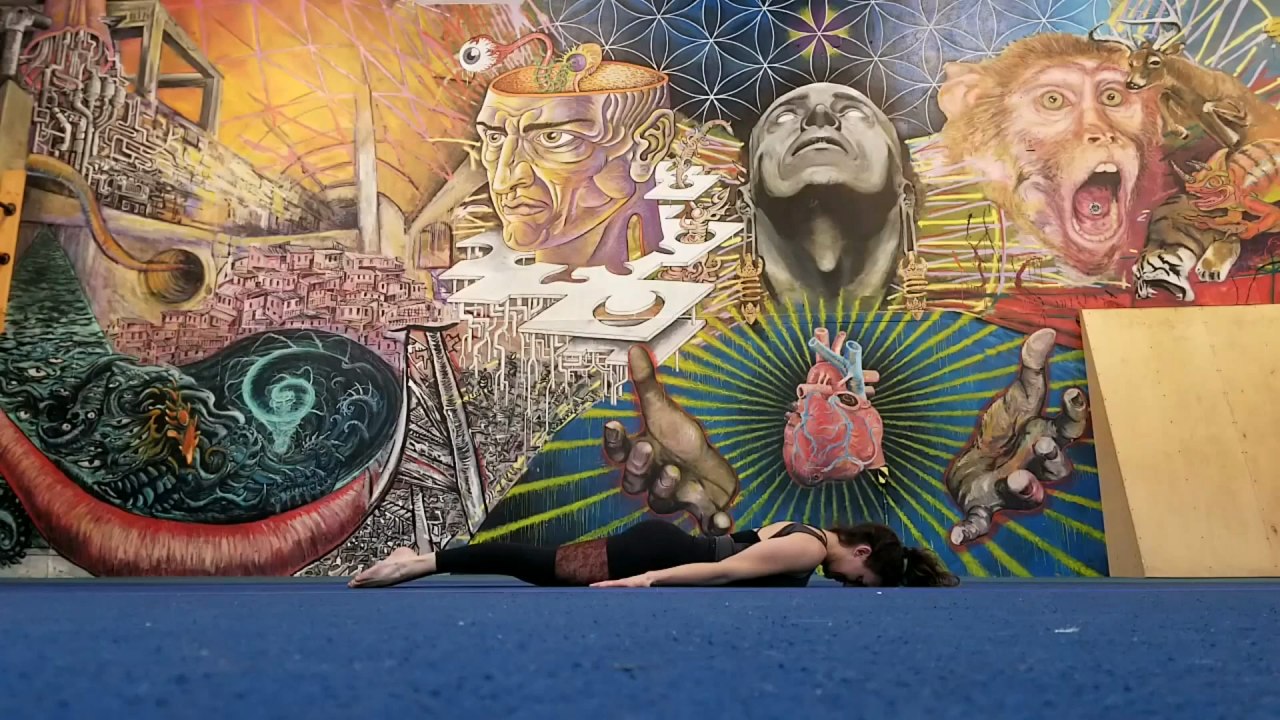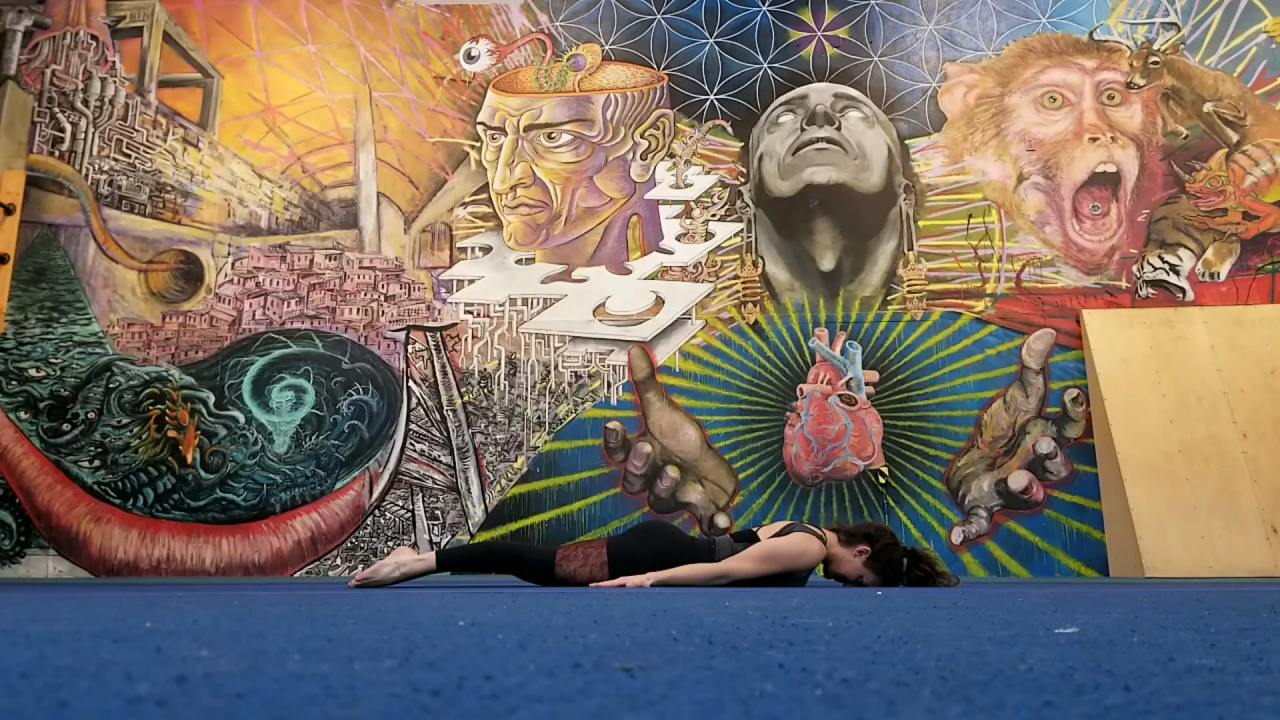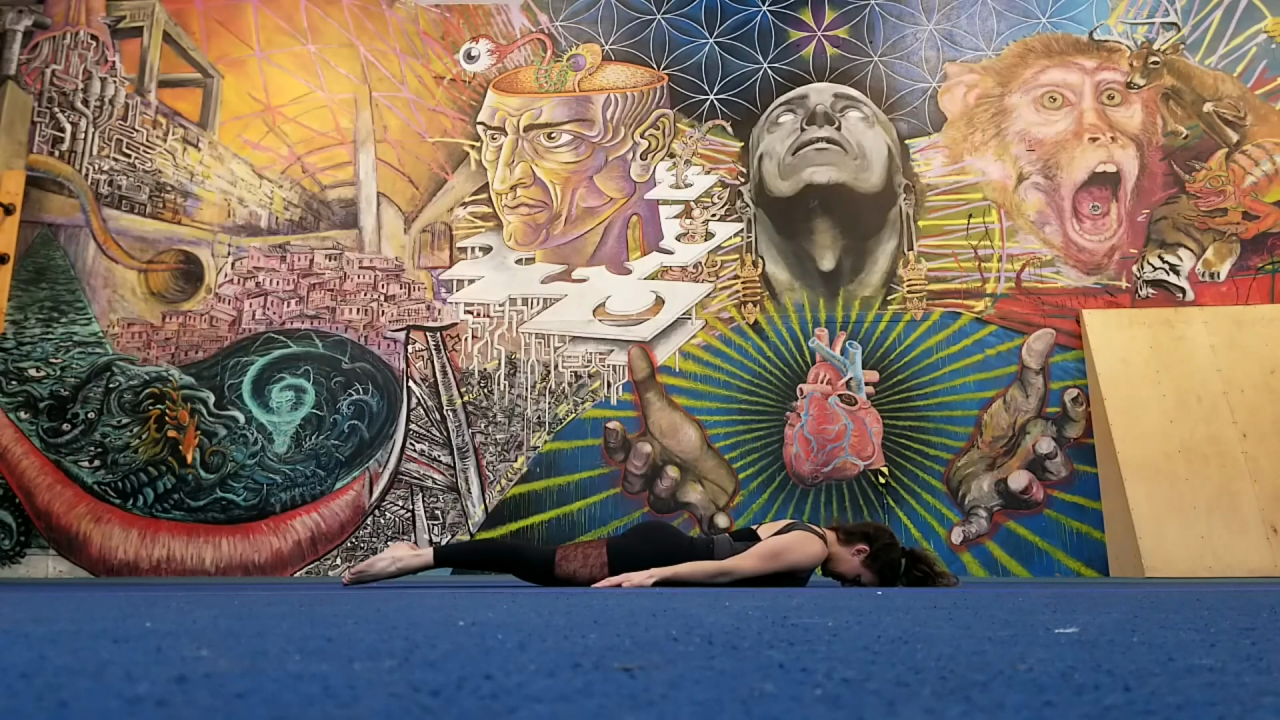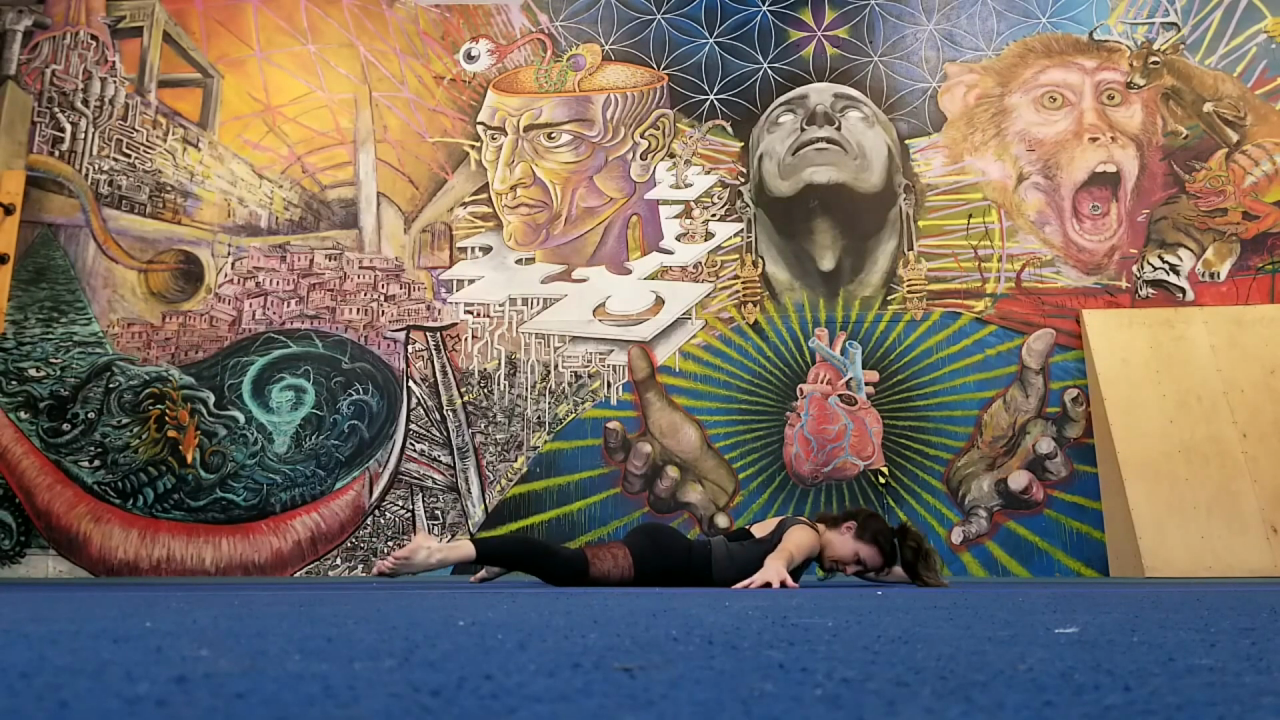
dt=1s
person 1, frame 1
left shoulder: (799, 531)
right shoulder: (810, 550)
right elbow: (727, 571)
right wrist: (648, 581)
left hip: (666, 545)
right hip: (663, 551)
left knee: (539, 566)
right knee: (543, 566)
left ankle: (424, 559)
right ankle: (421, 563)
person 1, frame 2
left shoulder: (800, 533)
right shoulder: (810, 549)
right elbow: (726, 572)
right wrist: (648, 581)
left hip: (665, 545)
right hip: (659, 553)
left knee: (540, 565)
right knee: (538, 565)
left ankle: (423, 559)
right ankle: (420, 562)
person 1, frame 3
left shoulder: (799, 530)
right shoulder: (812, 549)
right elbow: (729, 570)
right wrist: (653, 577)
left hip: (664, 545)
right hip: (660, 552)
left knee: (543, 564)
right knee: (539, 564)
left ankle: (423, 555)
right ankle: (416, 558)
person 1, frame 4
left shoulder: (792, 527)
right shoulder: (809, 534)
right elbow: (779, 554)
left wrist: (892, 572)
right wrist: (774, 570)
left hip: (671, 553)
right hip: (666, 560)
right knee: (569, 565)
right ankle: (446, 550)
